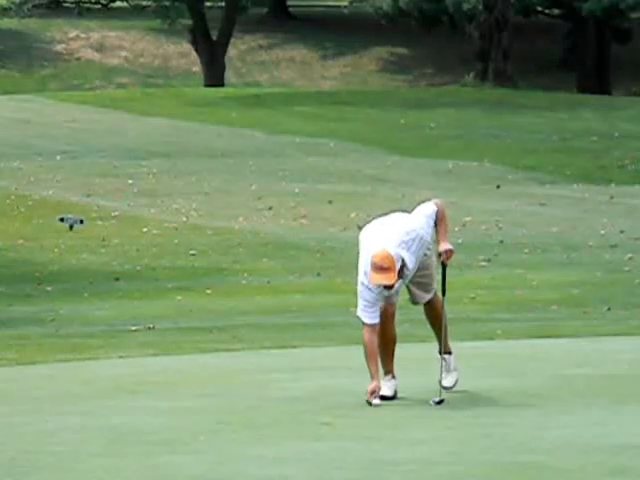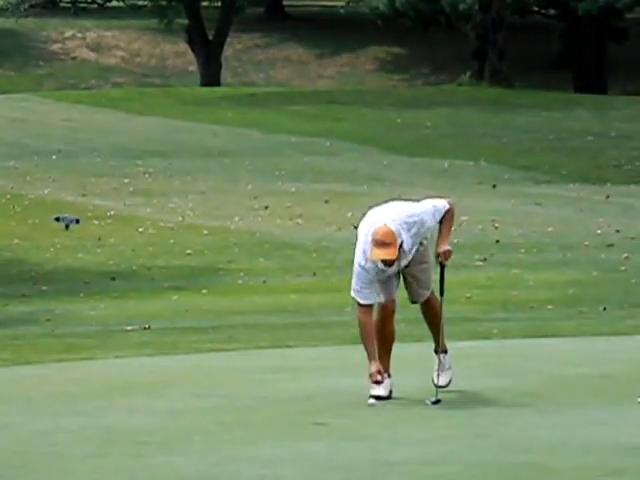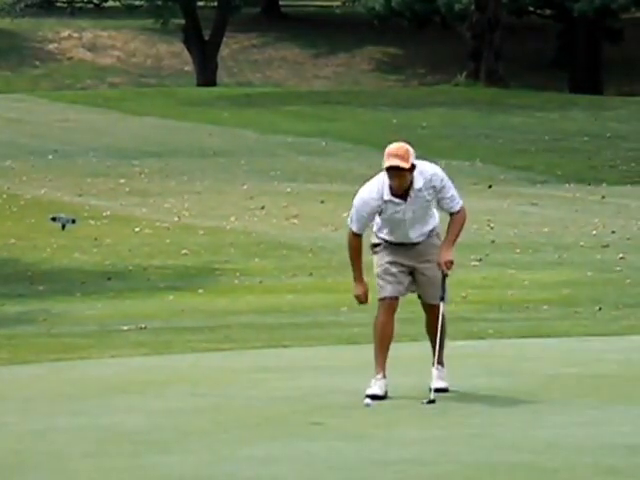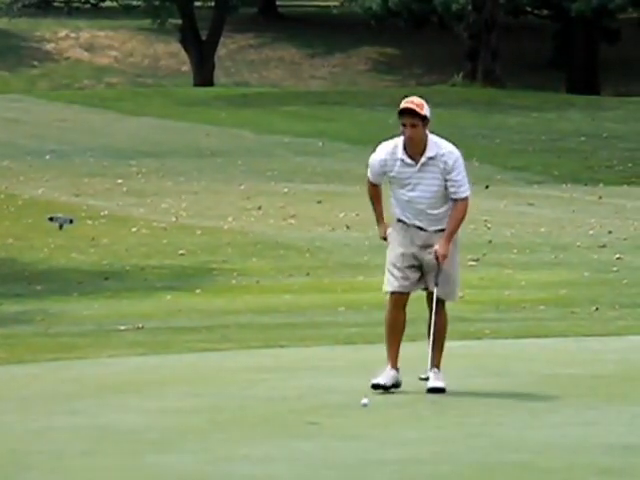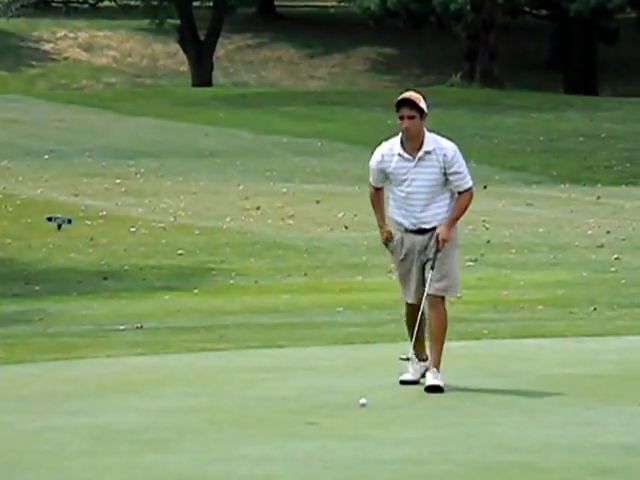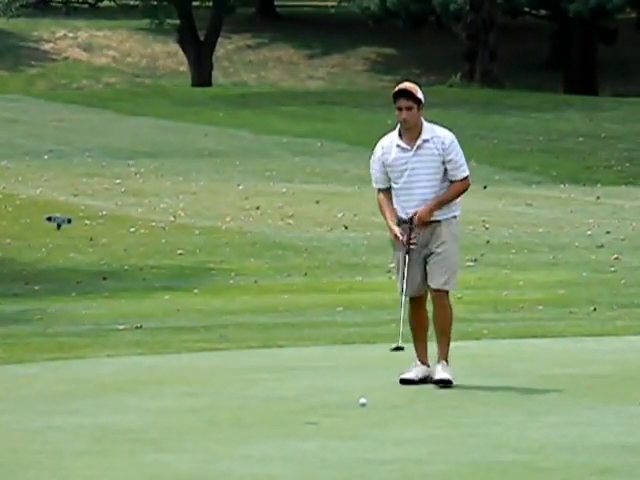
dt=0.4s
person 1, frame 1
left shoulder: (414, 234)
right shoulder: (369, 279)
left elbow: (437, 205)
right elbow: (370, 330)
left wrist: (443, 241)
right wrist: (374, 379)
left hip: (416, 247)
left knee: (430, 299)
right knee: (386, 312)
left ankle: (446, 353)
right ankle: (388, 377)
person 1, frame 2
left shoulder: (415, 219)
right shoulder: (365, 260)
left elbow: (448, 205)
right elbow: (364, 311)
left wrist: (444, 241)
right wrist: (372, 361)
left hip: (415, 242)
right hip: (374, 251)
left knee: (426, 298)
right knee: (386, 307)
left ankle: (441, 351)
right ankle: (385, 376)
person 1, frame 3
left shoulder: (433, 176)
right shoulder: (369, 195)
left elbow: (458, 212)
right elbow: (355, 235)
left wrist: (449, 249)
right wrist: (358, 281)
left hip: (427, 242)
right hip: (390, 246)
left knee: (433, 305)
right knee: (387, 304)
left ankle: (438, 366)
right ankle: (379, 376)
person 1, frame 4
left shoulder: (448, 155)
right shoulder: (385, 154)
left elbow: (461, 201)
right elbow: (373, 184)
left wrist: (445, 242)
right wrist: (381, 222)
left hip: (440, 234)
right hip: (404, 232)
left knee: (438, 302)
right knee: (396, 297)
left ankle: (435, 370)
right ankle: (391, 369)
person 1, frame 5
left shoulder: (446, 150)
right shoulder: (384, 154)
left elbow: (465, 191)
right elbow: (376, 188)
left wrist: (448, 225)
right wrist: (382, 225)
left hip: (439, 233)
right hip: (404, 235)
left knee: (436, 298)
right knee: (411, 302)
left ankle: (434, 369)
right ankle: (420, 359)
person 1, frame 6
left shoulder: (444, 139)
right shoulder: (384, 148)
left elbow: (462, 181)
right elbow: (383, 192)
left wrist: (432, 206)
right wrist: (393, 226)
left hip: (441, 225)
right hip: (407, 230)
left knee: (440, 292)
right knee: (415, 297)
left ankle: (443, 363)
right ankle: (422, 364)
